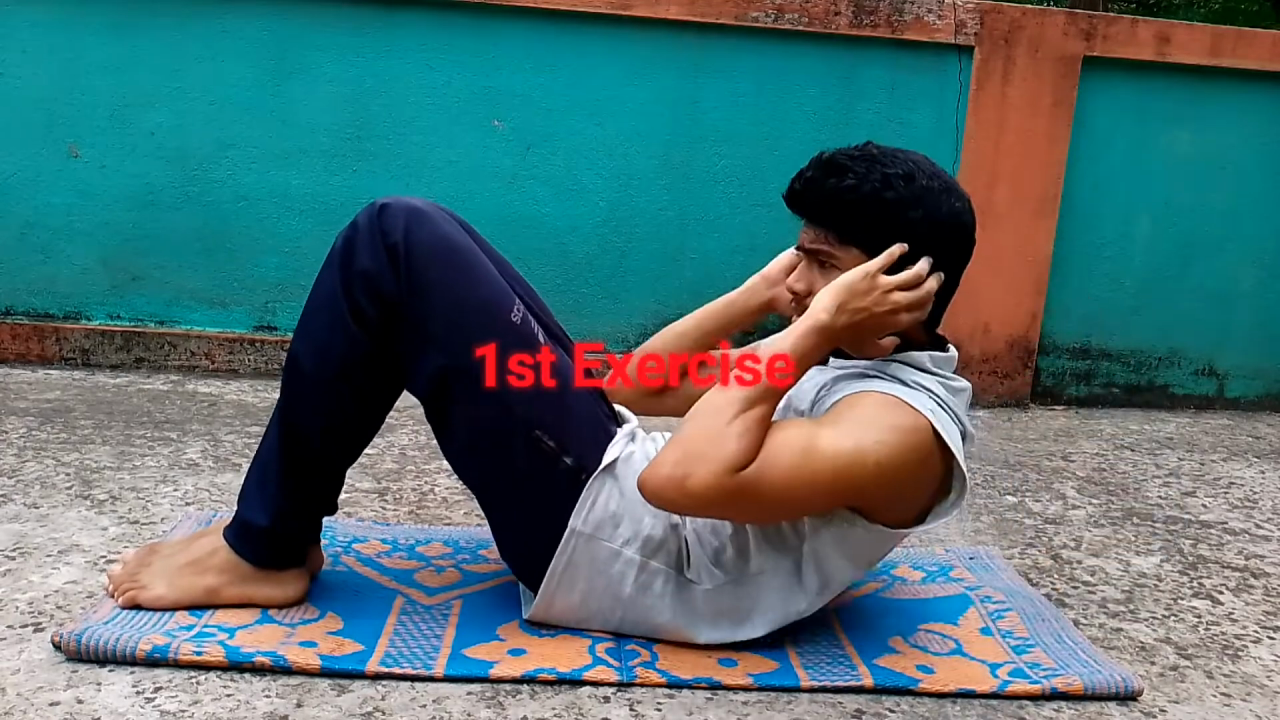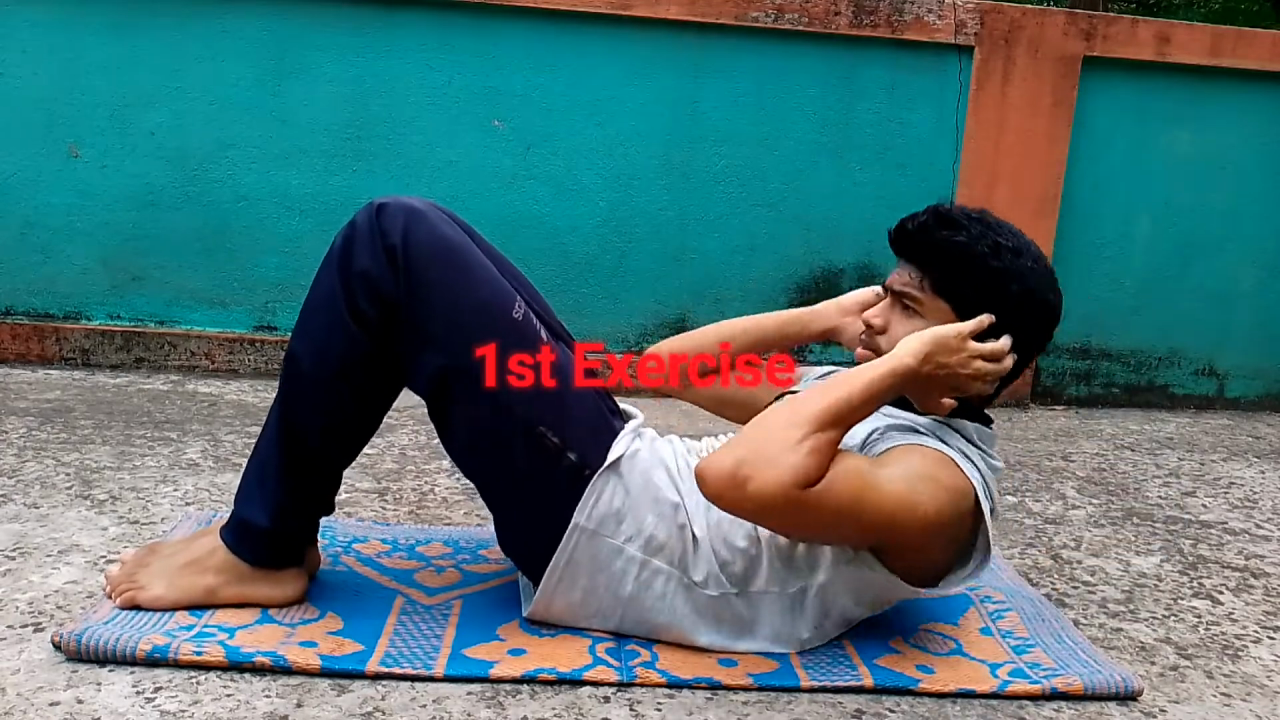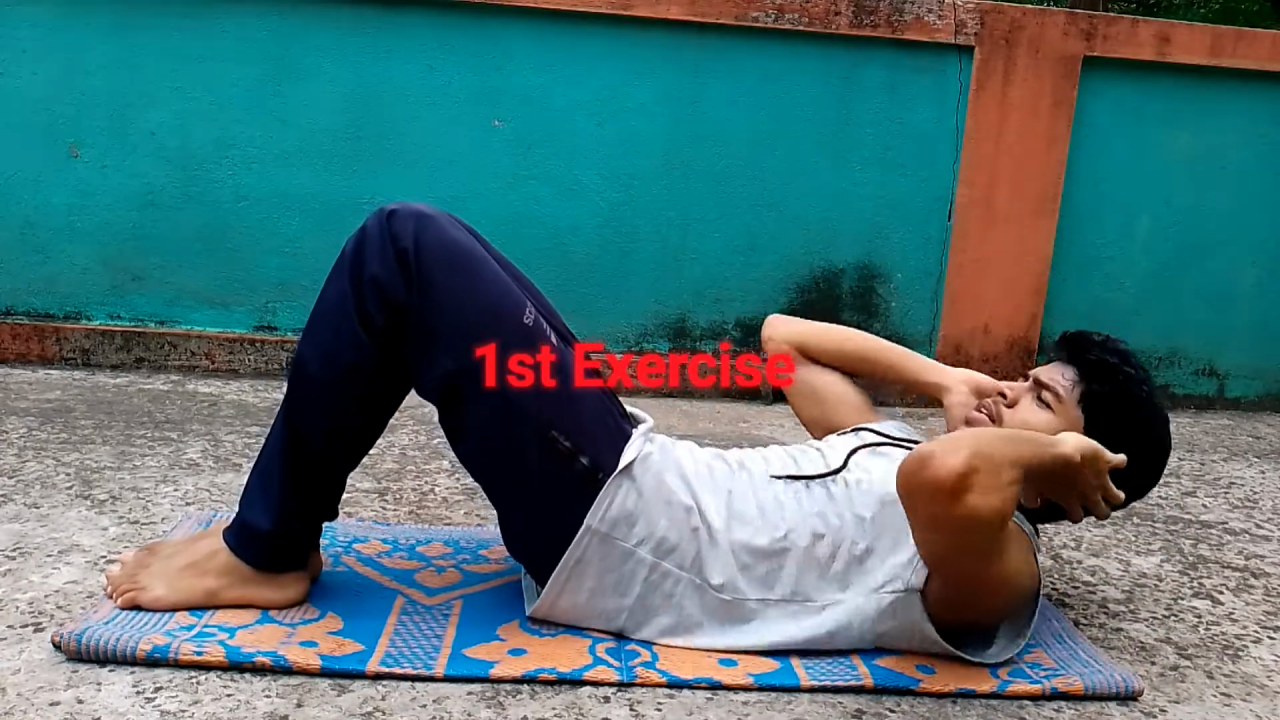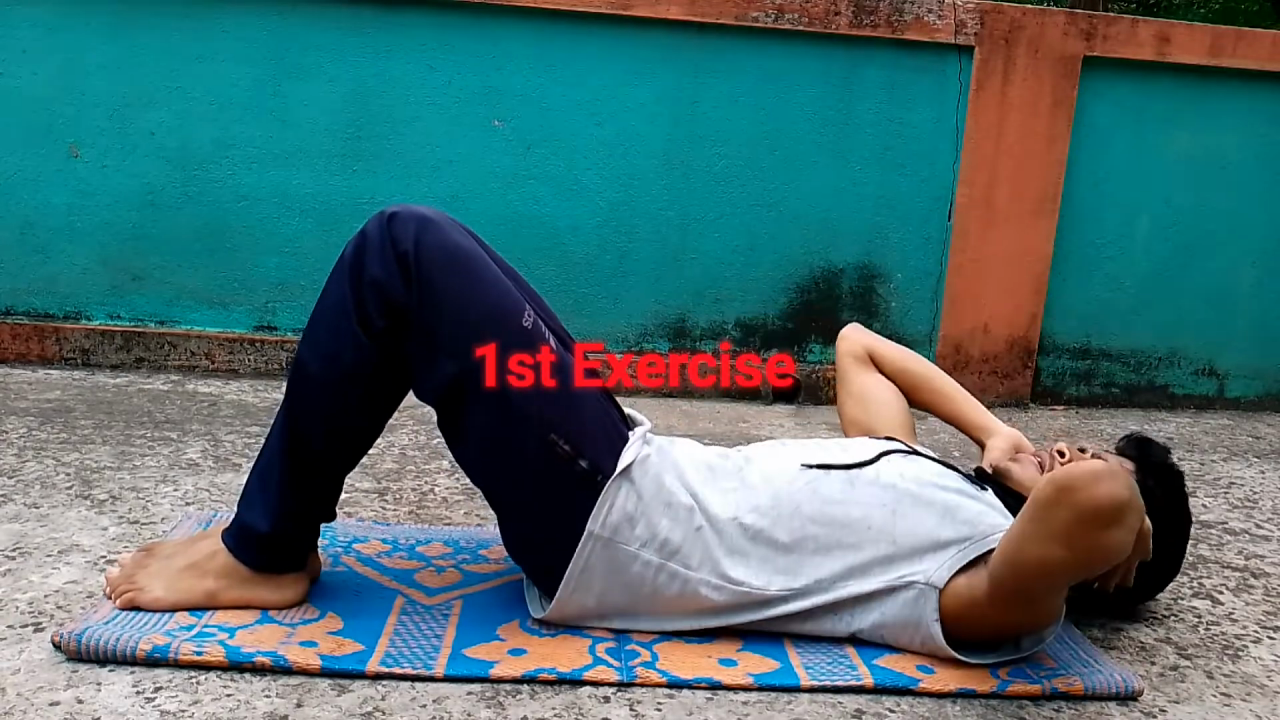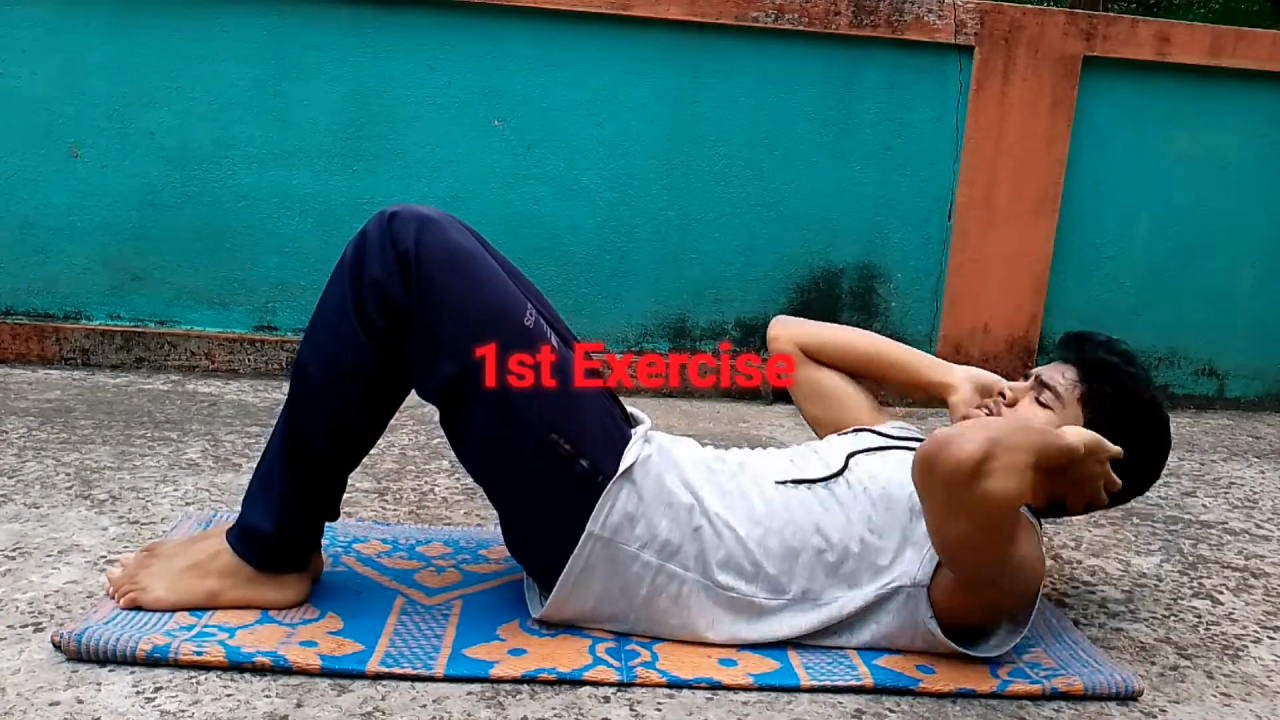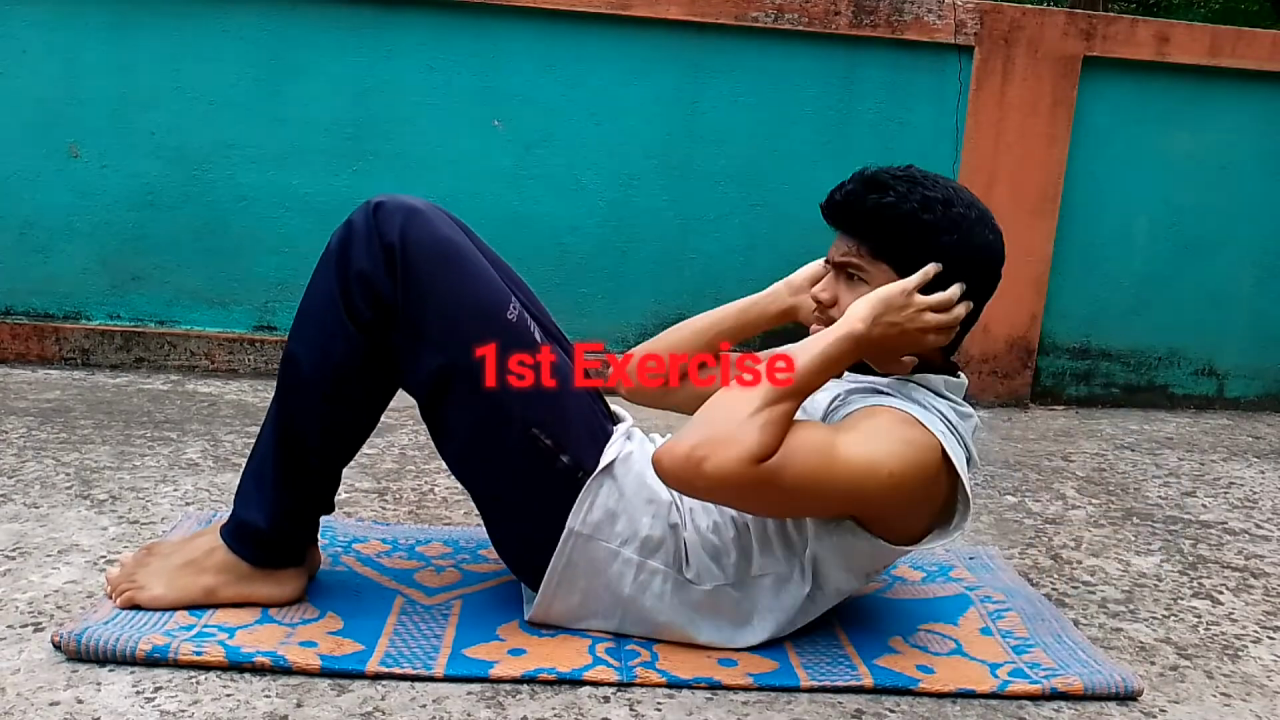
dt=0.4s
person 1, frame 1
left shoulder: (902, 430)
right shoulder: (858, 371)
left elbow: (681, 479)
right elbow: (642, 385)
left wrist: (812, 327)
right wrist: (761, 293)
left hip: (599, 538)
right hip: (608, 486)
left knee: (397, 243)
right knee: (407, 243)
left ankle: (263, 553)
right ankle: (281, 533)
person 1, frame 2
left shoulder: (939, 489)
right shoulder: (882, 405)
left elbow: (740, 478)
right elbow: (668, 361)
left wrist: (893, 367)
right wrist: (826, 319)
left hip: (602, 535)
right hip: (628, 476)
left knee: (395, 241)
right knee: (404, 239)
left ankle: (261, 551)
right ankle: (277, 531)
person 1, frame 3
left shoulder: (993, 568)
right shoulder: (895, 439)
left elbow: (946, 479)
right elbow: (780, 334)
left wrist: (1049, 450)
right wrist: (941, 378)
left hip: (614, 536)
right hip: (638, 480)
left knee: (404, 249)
right knee: (412, 245)
left ankle: (265, 554)
right ankle: (278, 534)
person 1, frame 4
left shoulder: (1006, 596)
right shoulder: (934, 486)
left elbow: (1092, 500)
right elbow: (855, 344)
left wrist: (1110, 498)
right wrist: (990, 429)
left hip: (613, 531)
right hip: (640, 476)
left knee: (407, 252)
right knee: (410, 248)
left ankle: (265, 556)
right ankle: (275, 534)
person 1, frame 5
left shoulder: (997, 570)
right shoulder: (896, 448)
left elbow: (963, 461)
right elbow: (791, 335)
left wrist: (1053, 439)
right wrist: (950, 378)
left hip: (615, 534)
right hip: (639, 476)
left knee: (407, 250)
right knee: (412, 249)
left ankle: (268, 554)
right ankle: (277, 536)
person 1, frame 6
left shoulder: (912, 452)
right shoulder: (858, 378)
left elbow: (695, 461)
right elbow: (646, 371)
left wrist: (842, 335)
right wrist: (787, 300)
left hip: (598, 539)
right hip: (610, 496)
left knee: (392, 242)
right knee: (399, 242)
left ankle: (260, 555)
right ankle: (275, 533)
